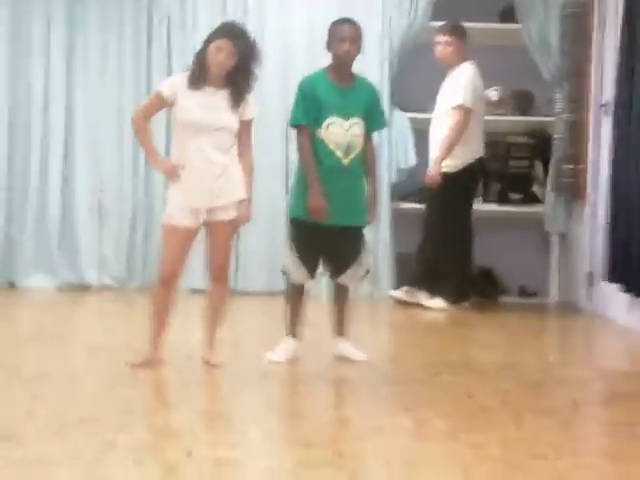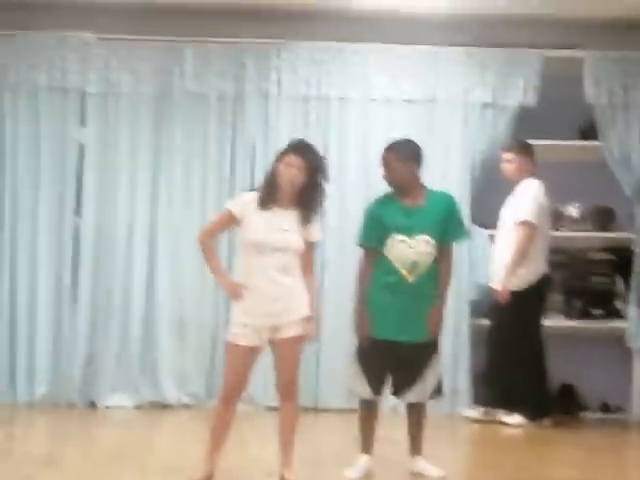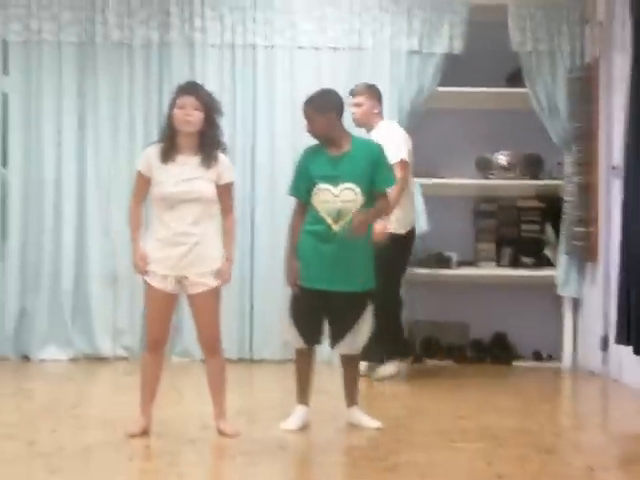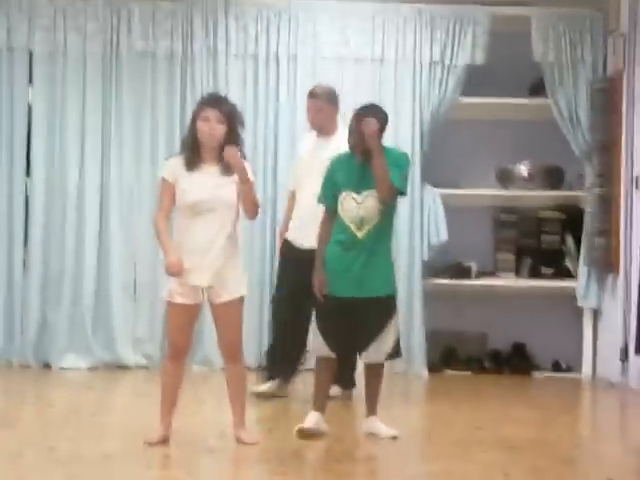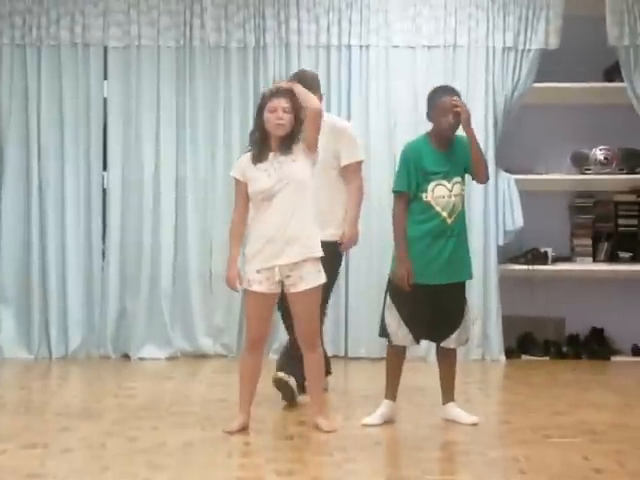
dt=0.7s
person 1, frame 1
left shoulder: (240, 98)
right shoulder: (179, 85)
left elbow: (245, 152)
right elbow: (140, 119)
left wrist: (247, 198)
right wrist: (158, 161)
left hip: (226, 195)
right hip: (186, 193)
left knee: (219, 274)
right knee: (168, 273)
left ankle: (209, 346)
right ankle: (154, 348)
person 1, frame 2
left shoulder: (306, 219)
right shoulder: (248, 204)
left elbow: (307, 272)
right elbow: (206, 237)
left wrist: (310, 314)
right wrist: (223, 279)
left hip: (289, 312)
right hip: (249, 310)
left knee: (288, 390)
right knee: (230, 391)
person 1, frame 3
left shoulder: (218, 162)
right shoulder: (153, 157)
left elbow: (227, 214)
right elbow: (136, 204)
left wrist: (228, 257)
right wrist: (136, 245)
left hip: (203, 262)
right hip: (160, 260)
left knee: (211, 343)
right knee: (154, 342)
left ankle: (220, 416)
right ankle: (145, 416)
person 1, frame 4
left shoulder: (238, 168)
right shoulder: (176, 167)
left elbow: (252, 213)
right elbow: (161, 215)
left wrist: (242, 174)
right wrist: (169, 251)
left hip: (226, 271)
right hip: (186, 270)
left knee: (233, 351)
right knee: (176, 350)
left ankle: (240, 424)
right ankle: (165, 425)
person 1, frame 5
left shoulder: (303, 151)
right shoulder: (247, 163)
left elbow: (315, 109)
right elbow: (239, 216)
left wrist: (292, 85)
right wrist: (232, 260)
left hip: (302, 257)
right hip: (261, 259)
left knee: (310, 339)
right knee: (254, 341)
left ankle: (319, 412)
right ankle: (243, 414)
person 2, frame 1
left shoulder: (367, 91)
right shoulder: (311, 86)
left elbow: (368, 143)
right elbow: (303, 140)
left wrist: (373, 189)
right wrist: (313, 189)
left hip: (350, 199)
right hip: (315, 197)
left knee: (344, 273)
right knee: (299, 272)
left ankle: (341, 338)
right ankle: (290, 337)
person 2, frame 2
left shoulder: (444, 204)
right shoulder: (379, 209)
left elbow: (445, 258)
right elbow: (368, 262)
left wrist: (438, 307)
right wrist: (361, 309)
left hip: (420, 315)
right hip: (380, 315)
left knee: (417, 391)
right knee: (368, 389)
person 2, frame 3
left shoulder: (370, 152)
right shoulder: (309, 158)
left elbow: (386, 202)
right elbow: (299, 210)
left wrist: (369, 214)
right wrist: (291, 256)
left hip: (354, 267)
right hip: (311, 266)
left knee: (351, 342)
right knee: (304, 339)
left ankle: (353, 407)
right ankle: (302, 407)
person 2, frame 4
left shoulder: (396, 159)
right shoulder: (338, 164)
left elbow: (385, 196)
right elbow: (328, 218)
left wrist: (373, 147)
right wrist: (318, 265)
left hip: (375, 276)
right hip: (337, 273)
left knee: (375, 350)
right knee: (326, 346)
left ankle: (371, 417)
right ankle: (317, 414)
person 2, frame 5
left shoulder: (462, 146)
right shoulder: (414, 151)
left elbow: (482, 177)
right elbow: (400, 206)
left wrist: (469, 129)
right wrist: (401, 258)
left hip: (452, 262)
right hip: (416, 261)
left knee: (450, 335)
right knee: (397, 333)
left ankle: (449, 403)
right ankle: (389, 403)
person 3, frame 1
left shoulder: (466, 74)
right shoulder: (455, 75)
left elbow: (461, 120)
left wrist: (439, 162)
left hip: (458, 167)
right hip: (449, 166)
left knee: (451, 229)
right knee: (436, 227)
left ankle: (454, 293)
right ankle: (425, 286)
person 3, frame 2
left shoulder: (531, 190)
right shoulder: (521, 191)
left elbow: (526, 236)
left wrist: (507, 278)
left hip: (522, 284)
right hip: (512, 283)
left knee: (520, 345)
right knee: (501, 343)
left ankle: (532, 409)
right ankle: (496, 403)
person 3, frame 3
left shoulder: (391, 133)
right shoulder: (367, 140)
left elbow: (400, 178)
left wrist: (383, 217)
left hip: (393, 229)
right hip: (372, 229)
left knee: (383, 293)
right knee: (374, 294)
left ankle: (395, 354)
right ankle: (375, 356)
person 3, frame 4
left shoulder: (351, 144)
right shoulder: (305, 144)
right wrist: (283, 231)
right hip: (297, 243)
right knee: (285, 309)
left ankle: (343, 380)
right ankle: (279, 375)
person 3, frame 5
left shoulder: (339, 130)
left elbow: (353, 179)
left wrist: (351, 223)
left hip: (326, 236)
right knee: (291, 307)
left ankle: (292, 372)
